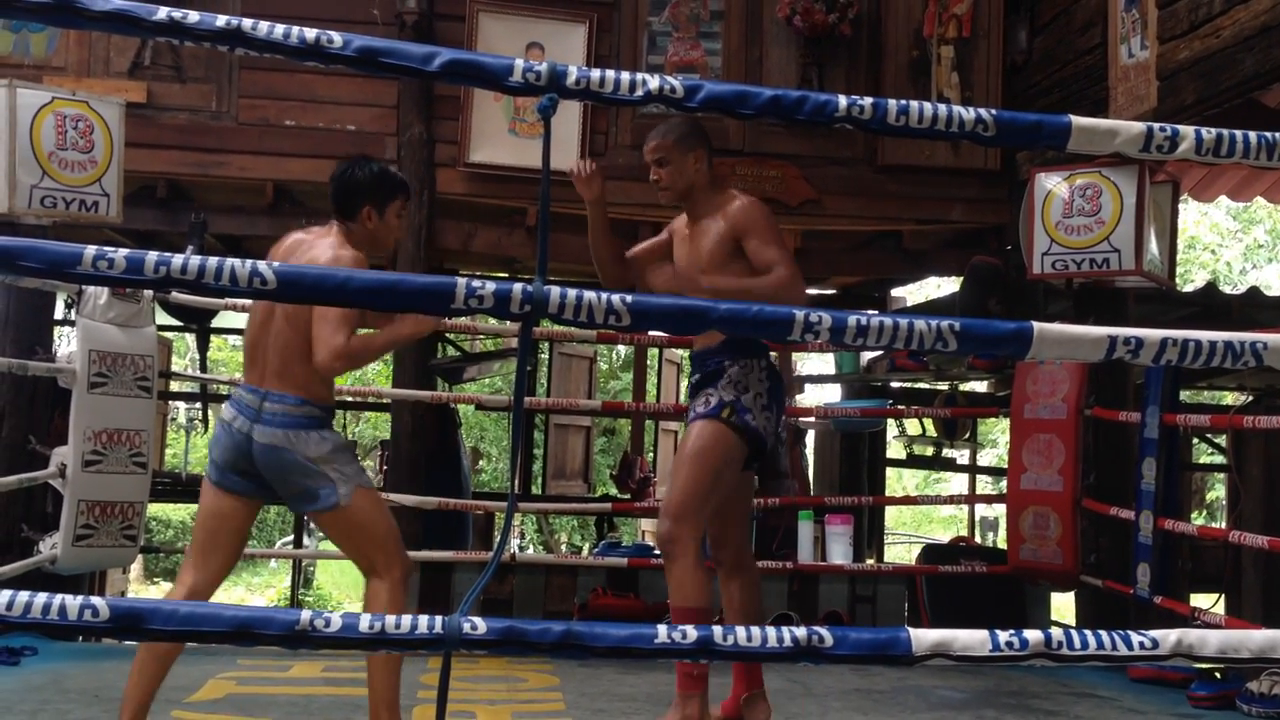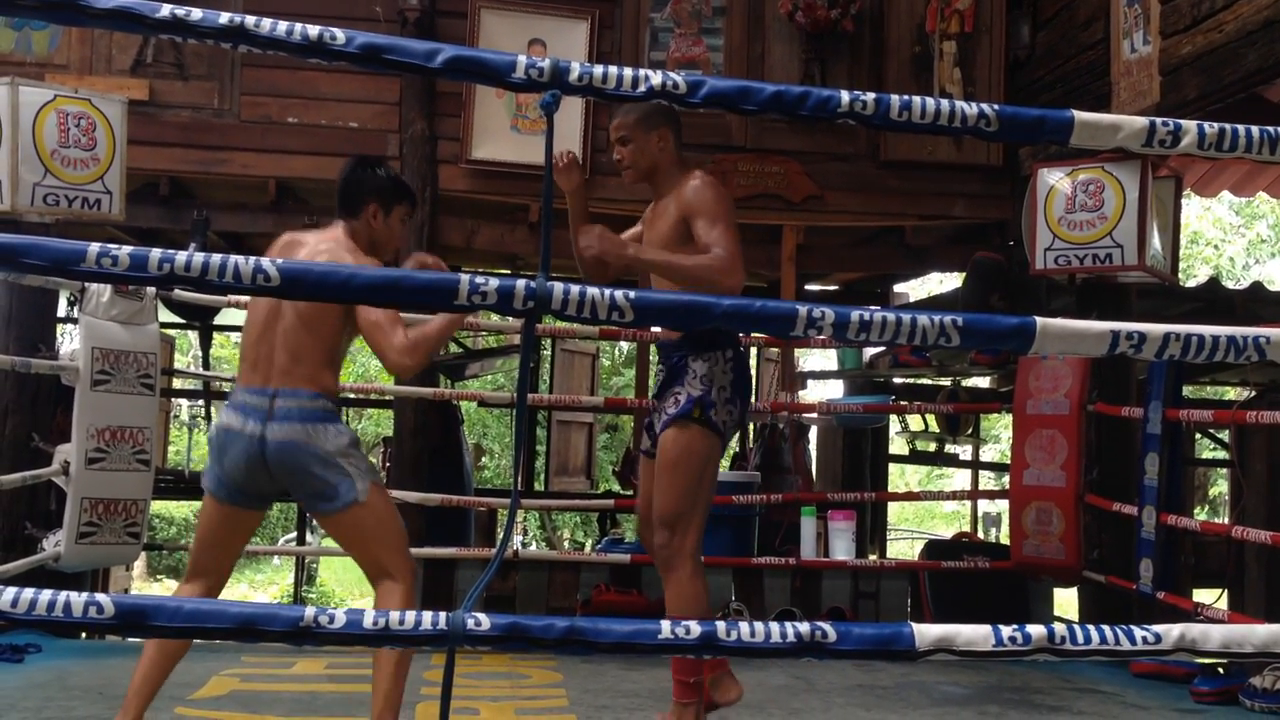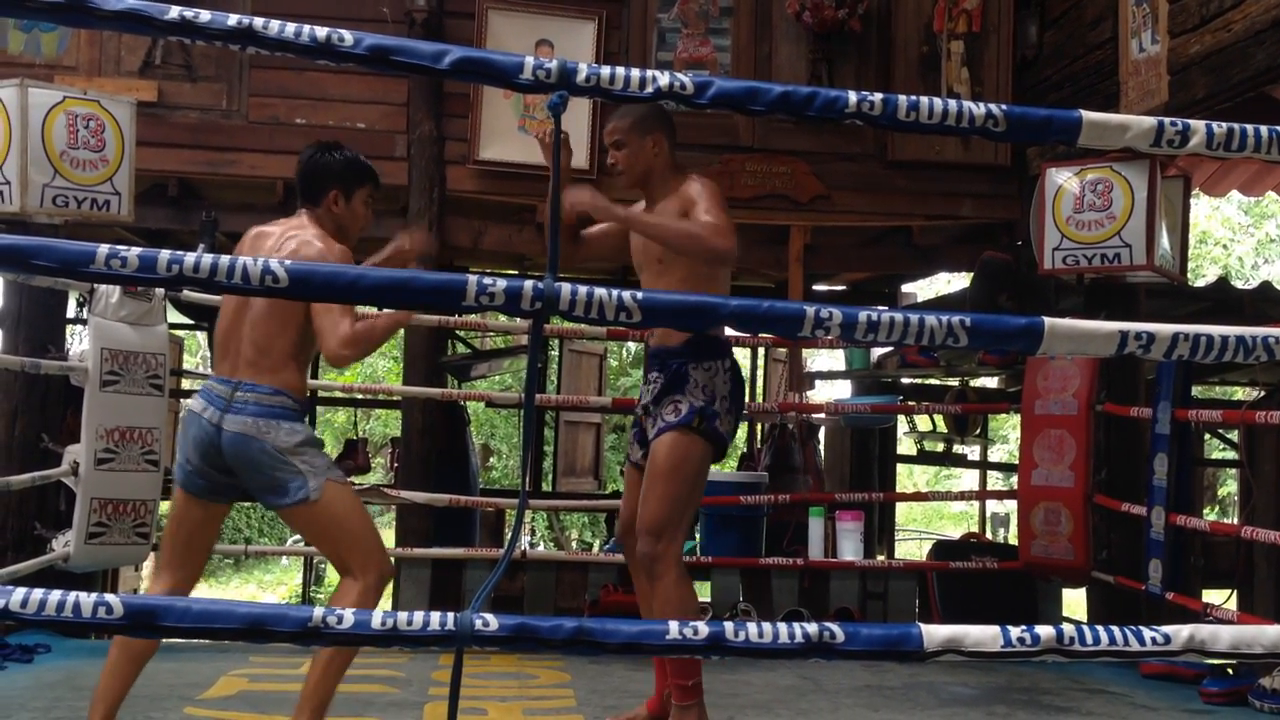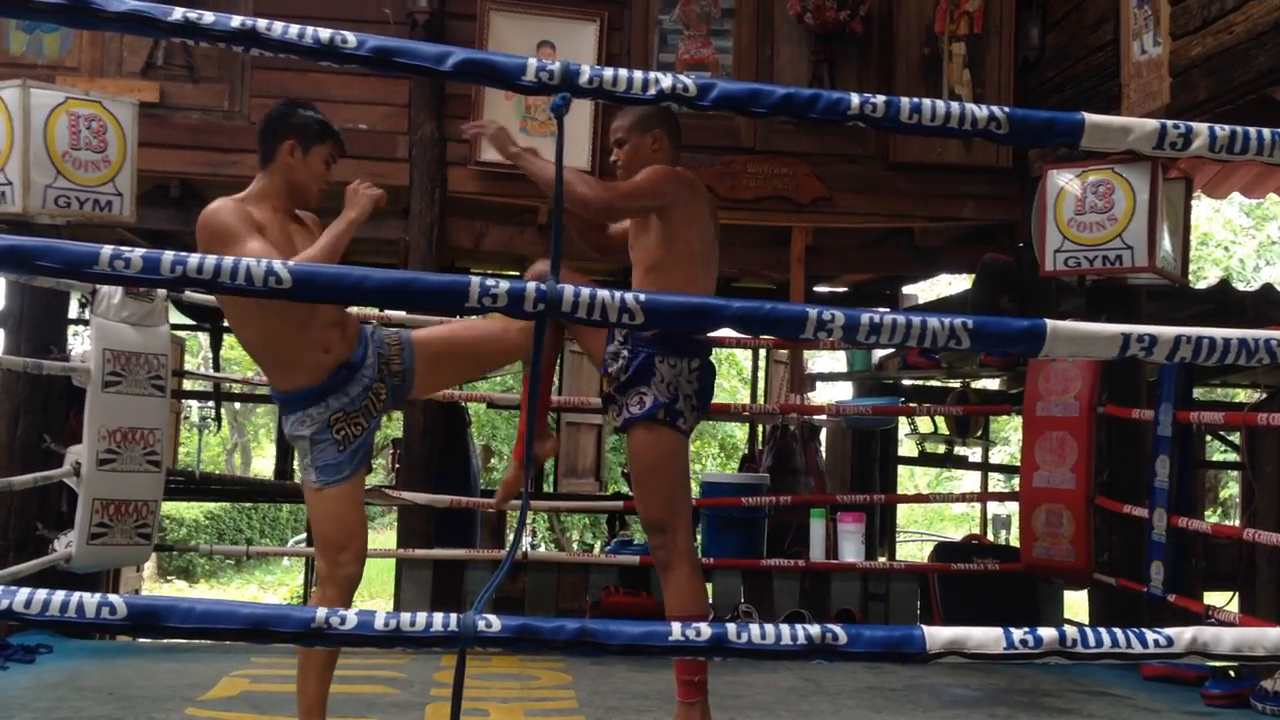
dt=0.5s
person 1, frame 1
left shoulder: (743, 211)
right shoulder: (680, 229)
left elbow: (790, 290)
right elbow: (614, 275)
left wrist: (698, 283)
right wrist: (596, 208)
left hip: (740, 380)
right hip: (712, 384)
left knee: (678, 532)
right knee: (729, 550)
person 1, frame 2
left shoulder: (700, 190)
right shoulder: (656, 211)
left elbow: (729, 276)
right elbow: (597, 273)
left wrist: (632, 254)
right wrist: (576, 198)
left hip: (704, 369)
right hip: (676, 371)
left knee: (673, 543)
right knee: (657, 536)
person 1, frame 3
left shoulder: (695, 193)
right shoulder: (641, 212)
left elbow: (721, 248)
right elbow: (569, 250)
left wrist: (615, 212)
right wrist: (560, 178)
left hip: (700, 380)
right hip: (659, 380)
left knee: (657, 546)
right knee: (637, 541)
person 1, frame 4
left shoulder: (670, 183)
right shoulder: (660, 204)
left elbow: (595, 198)
right elbow: (601, 238)
left wrist: (517, 152)
right wrist: (544, 172)
left hip: (666, 366)
right hip: (638, 353)
left knee: (669, 543)
right knee: (545, 278)
person 2, frame 1
left shoulder: (292, 242)
right shoulder: (345, 261)
right elbow: (329, 357)
left wrist: (374, 308)
right wrist: (406, 328)
left hip: (239, 419)
right hip: (298, 431)
left knee: (195, 580)
right knee: (389, 570)
person 2, frame 2
left shoulder: (285, 244)
right shoulder: (361, 268)
right elbow: (401, 357)
right wrist: (455, 310)
left hip: (241, 421)
right hip: (308, 427)
left knee: (200, 583)
right knee: (396, 576)
person 2, frame 3
left shoulder: (256, 238)
right shoulder: (325, 252)
right elbow: (338, 346)
left wrist: (385, 263)
right wrist: (401, 314)
left hip: (209, 414)
right hip: (270, 423)
left knee: (170, 582)
right knee: (368, 571)
person 2, frame 4
left shoulder: (304, 222)
right shoulder: (222, 218)
right elbow: (287, 288)
right wrist: (351, 218)
left hip: (372, 360)
right hip: (317, 408)
left knee: (519, 336)
right knee: (339, 572)
